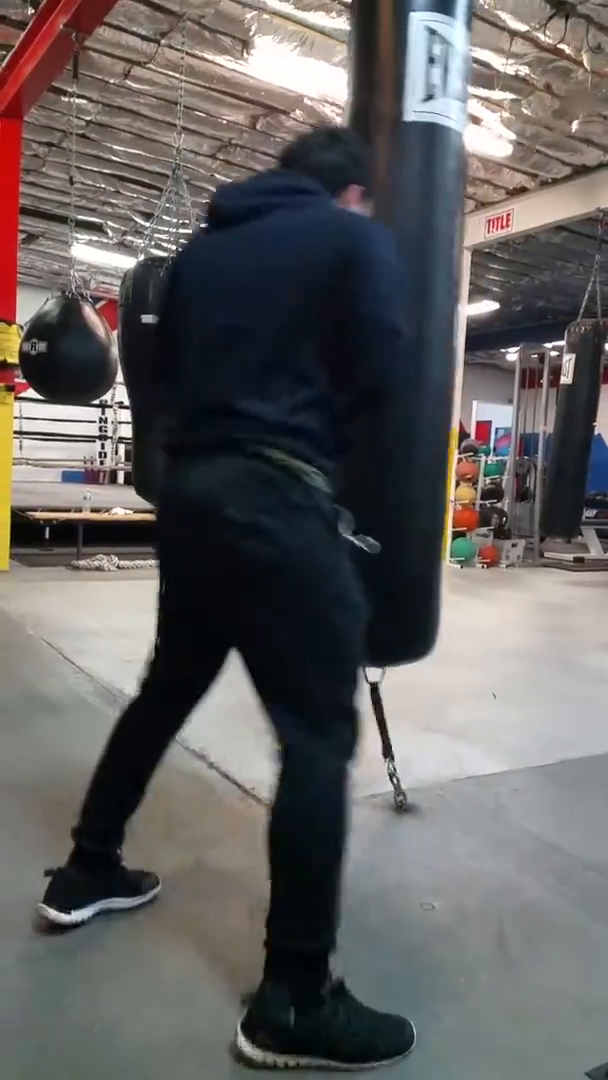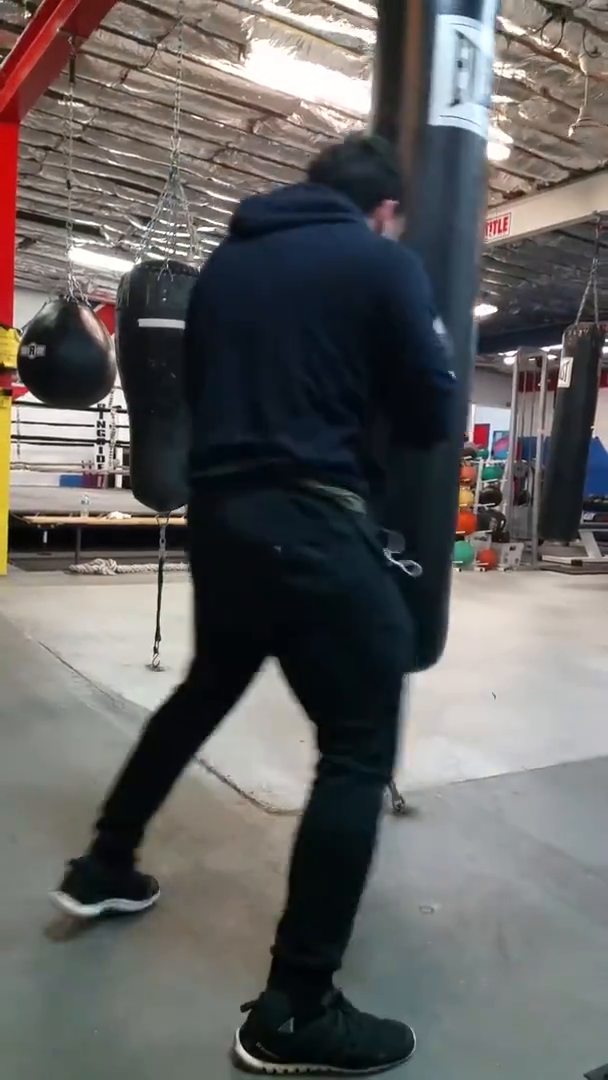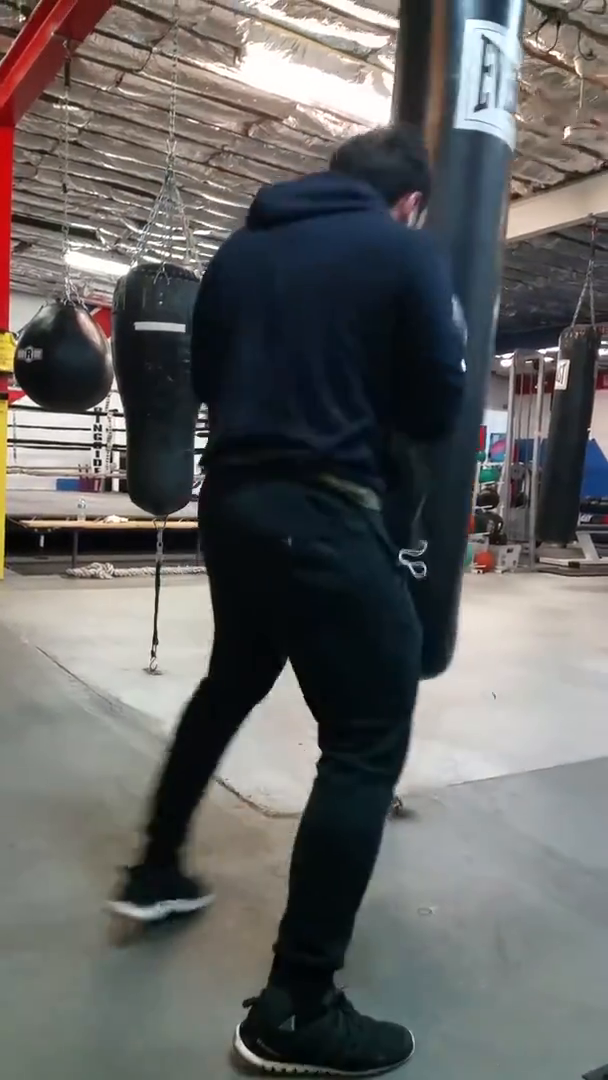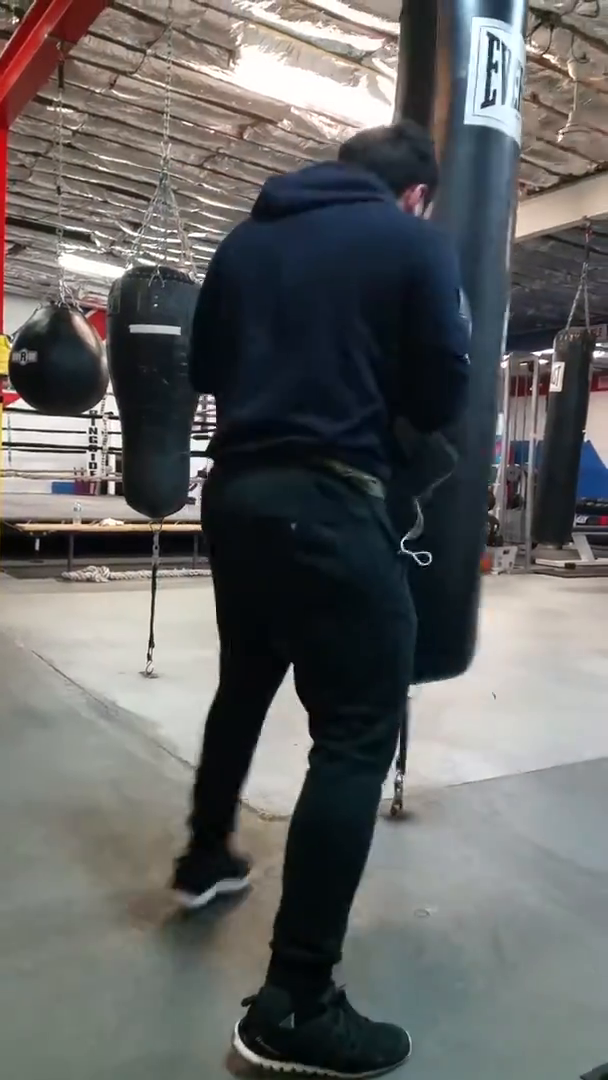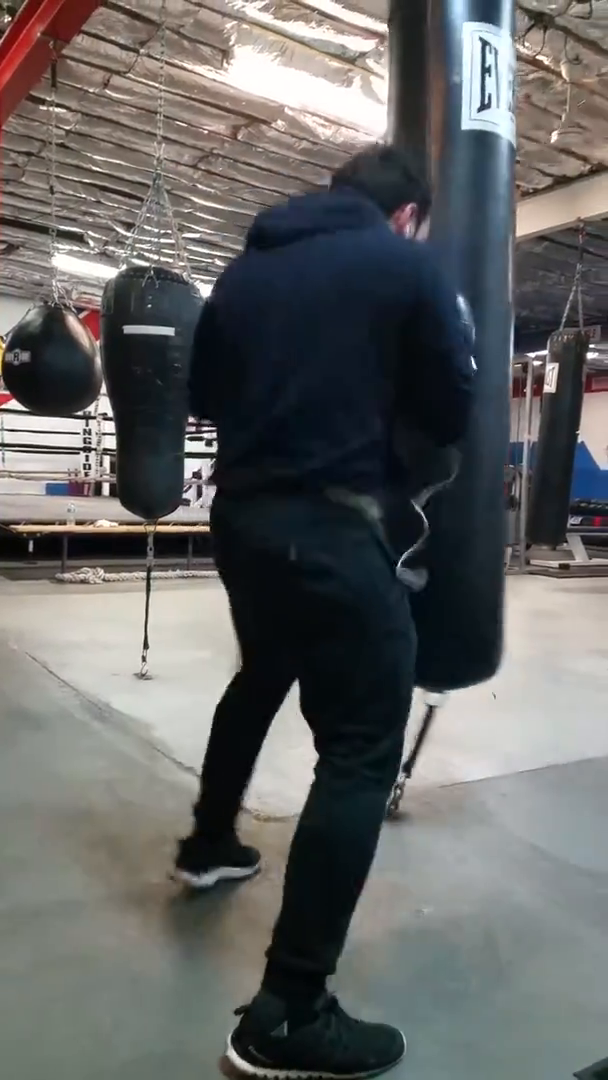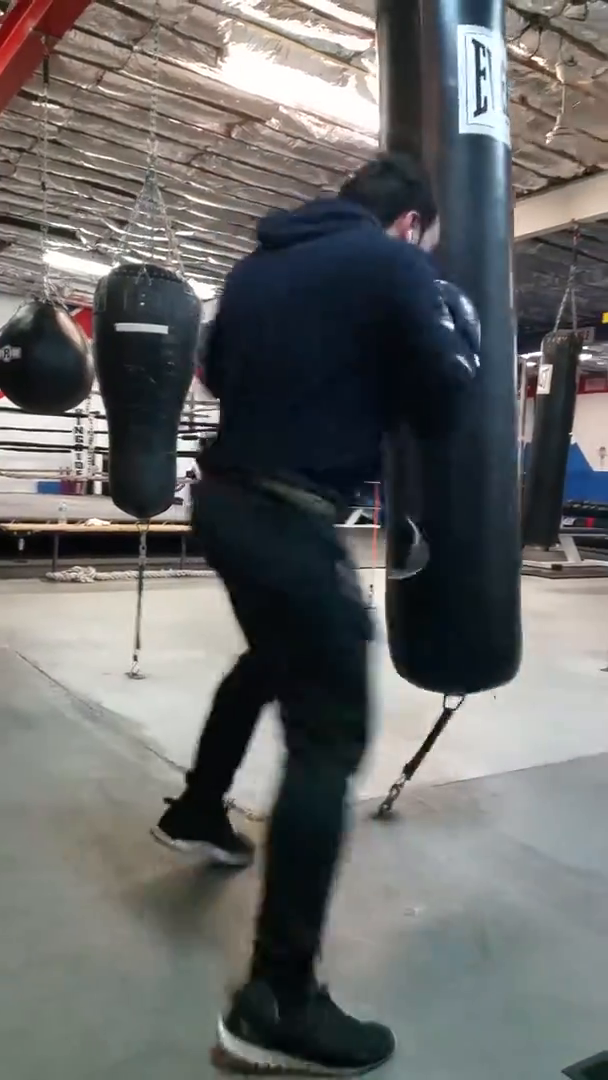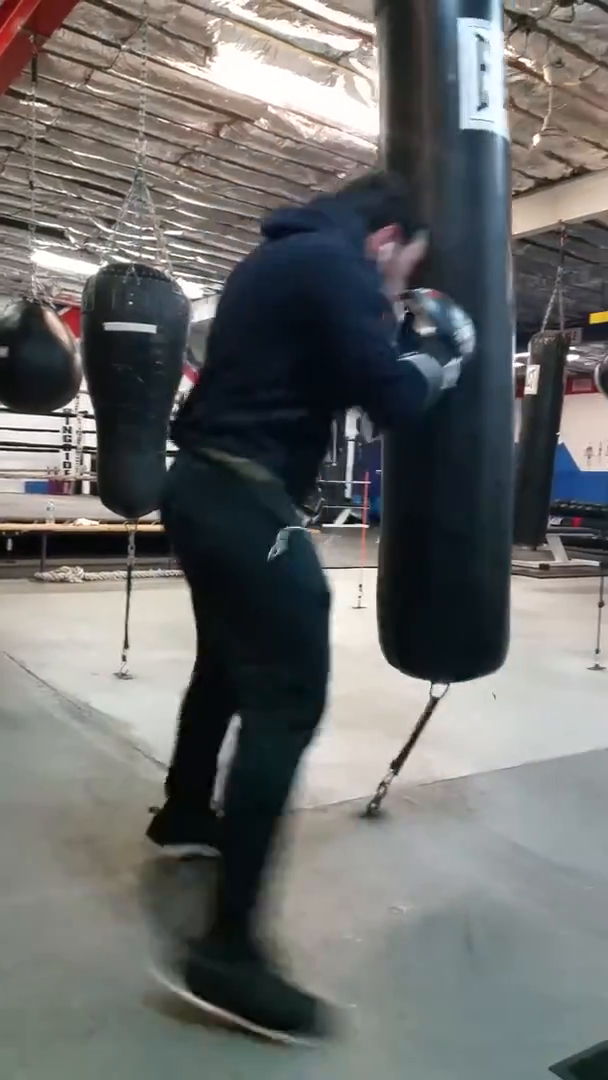
dt=0.1s
person 1, frame 1
left shoulder: (202, 247)
right shoulder: (353, 241)
right elbow: (379, 382)
right wrist: (327, 360)
left hip: (187, 491)
right hip: (273, 497)
left knee: (171, 682)
right knee: (320, 729)
left ankle: (87, 872)
right ankle: (293, 998)
person 1, frame 2
left shoulder: (225, 260)
right shoulder: (384, 265)
right elbow: (426, 420)
right wrist: (416, 347)
left hip: (219, 512)
right hip: (312, 524)
left knee: (209, 688)
right knee: (360, 750)
left ankle: (102, 868)
person 1, frame 3
left shoulder: (242, 247)
right shoulder: (405, 253)
left elbow: (204, 374)
right elbow: (433, 413)
left hip: (229, 503)
right hip: (326, 518)
left knee: (232, 684)
right knee: (366, 748)
left ankle: (156, 871)
person 1, frame 4
left shoulder: (247, 238)
right shoulder: (413, 242)
left elbow: (206, 369)
right elbow: (440, 402)
left hip: (233, 492)
right hip: (327, 503)
left knee: (245, 678)
right knee: (356, 739)
left ankle: (204, 858)
person 1, frame 5
left shoulder: (249, 265)
right shoulder: (407, 267)
left elbow: (206, 396)
right elbow: (444, 417)
right wrist: (431, 353)
left hip: (243, 516)
right hip: (328, 530)
left knee: (268, 672)
right knee: (361, 756)
left ankle: (211, 838)
person 1, frame 6
left shoulder: (257, 266)
right shoulder: (393, 267)
right elbow: (439, 404)
right wrist: (456, 333)
left hip: (224, 501)
right hip: (288, 521)
left knee: (271, 662)
right knee: (328, 737)
left ankle: (197, 811)
right ankle: (278, 999)
person 1, frame 7
left shoulder: (270, 258)
right shoulder: (341, 266)
right elbow: (389, 398)
left wrist: (386, 349)
right wrist: (442, 353)
left hip: (205, 482)
right hip: (245, 496)
left knee: (231, 660)
right knee: (287, 702)
left ankle: (184, 812)
right ankle: (227, 948)
